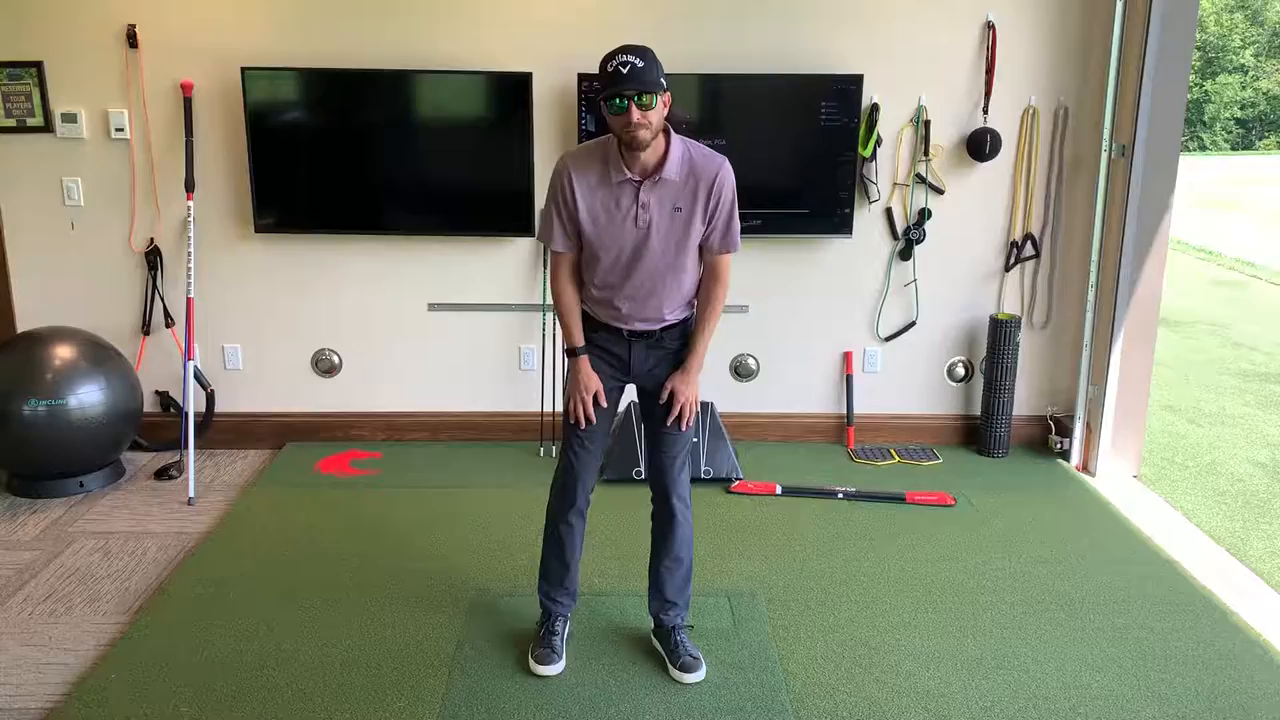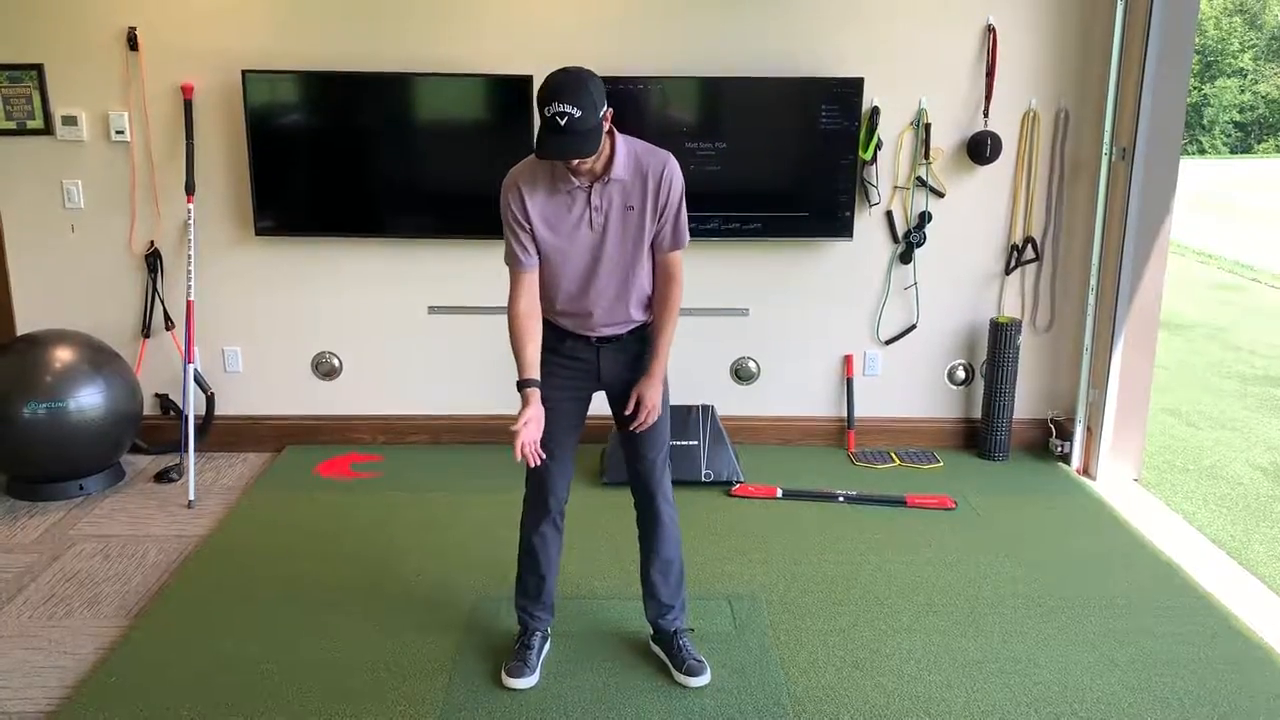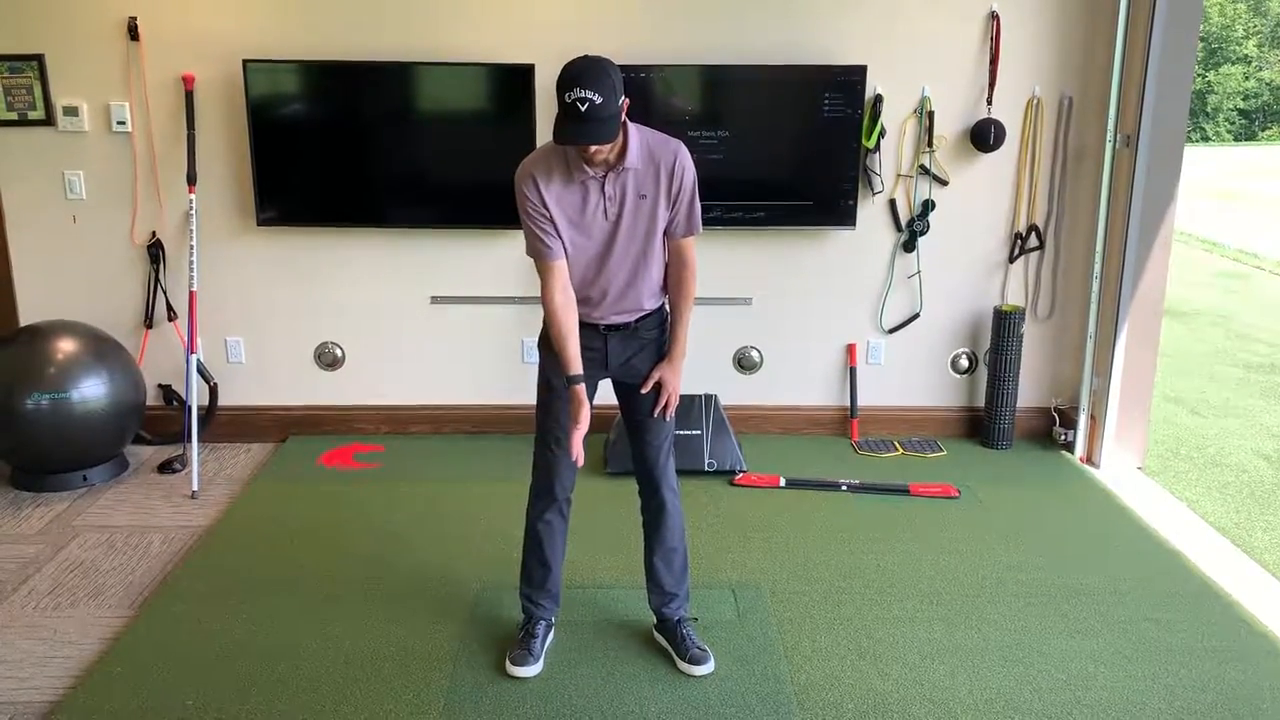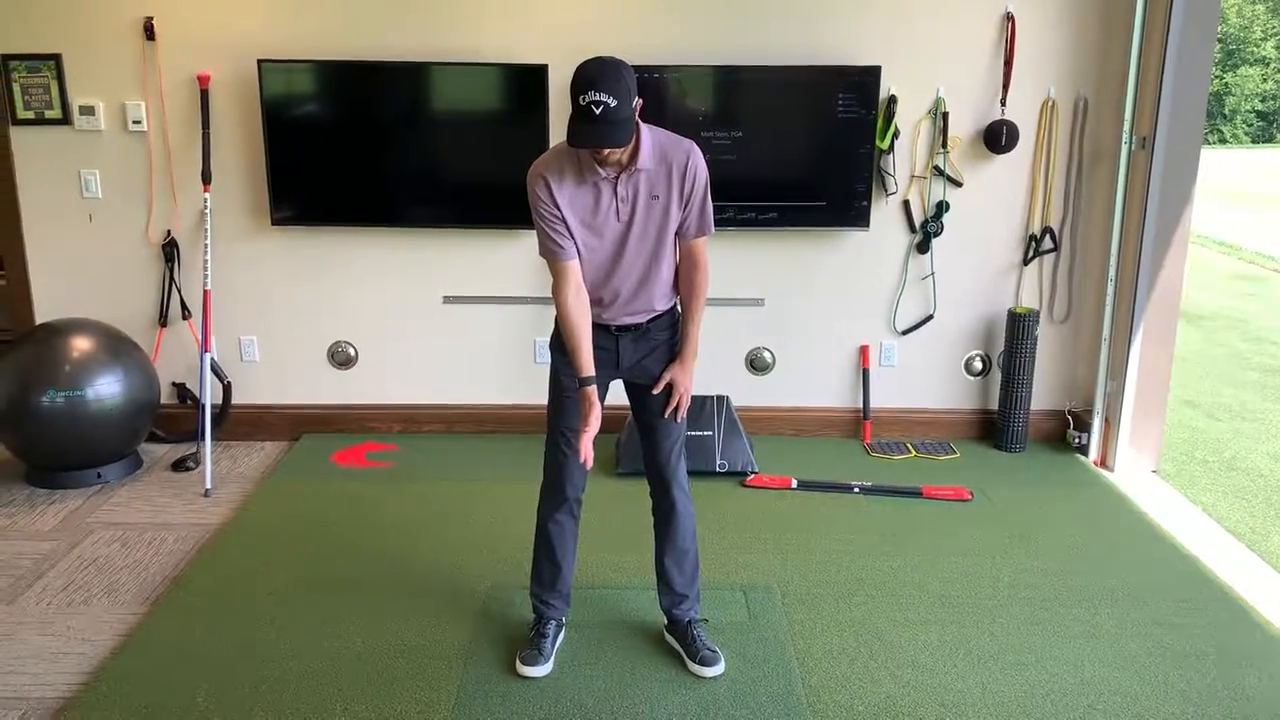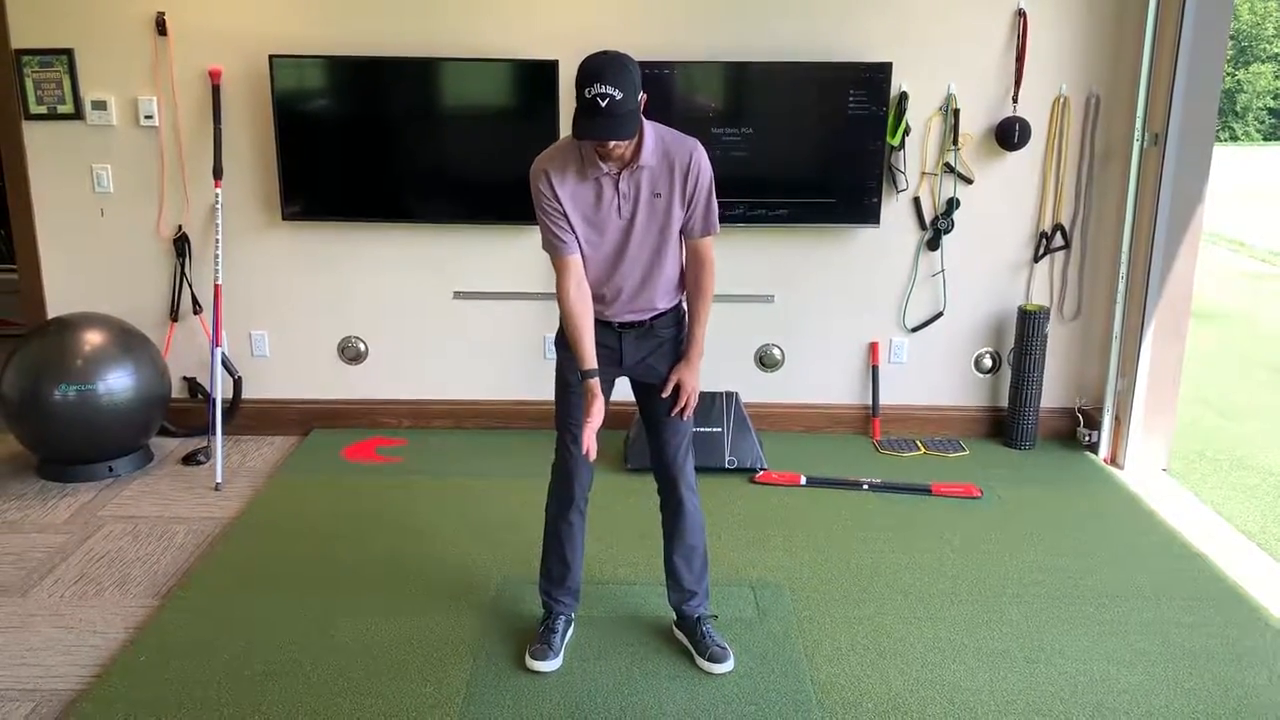
dt=1s
person 1, frame 1
left shoulder: (710, 173)
right shoulder: (574, 171)
left elbow: (717, 274)
right elbow: (563, 269)
left wrist: (692, 367)
right wrist: (578, 357)
left hip: (670, 344)
right hip: (599, 341)
left knee: (672, 492)
right knee: (572, 485)
left ankle: (669, 622)
right ankle: (554, 615)
person 1, frame 2
left shoulder: (658, 170)
right shoulder: (522, 185)
left elbow: (669, 275)
right elbow: (524, 292)
left wrist: (655, 371)
right wrist: (531, 393)
left hip: (635, 346)
right hip: (562, 349)
left knee: (654, 493)
right knee: (544, 498)
left ankle: (668, 627)
right ankle: (533, 630)
person 1, frame 3
left shoulder: (670, 160)
right shoulder: (535, 175)
left elbow: (681, 260)
right elbow: (556, 283)
left wrist: (676, 355)
right wrist: (575, 385)
left hip: (644, 334)
right hip: (570, 337)
left knee: (659, 482)
right knee: (551, 485)
left ankle: (671, 617)
right ankle: (537, 619)
person 1, frame 4
left shoulder: (682, 160)
right shoulder: (548, 176)
left elbow: (693, 260)
right elbow: (569, 283)
left wrist: (687, 356)
right wrist: (586, 387)
left hip: (657, 334)
right hip: (582, 336)
left knee: (671, 483)
right knee: (561, 485)
left ankle: (682, 617)
right ankle: (548, 618)
person 1, frame 5
left shoulder: (685, 157)
right shoulder: (552, 171)
left elbow: (700, 259)
right elbow: (571, 278)
left wrist: (694, 354)
right wrist: (591, 383)
left hip: (661, 331)
right hip: (588, 333)
left knee: (678, 480)
right knee: (570, 480)
left ankle: (691, 612)
right ankle: (558, 613)
